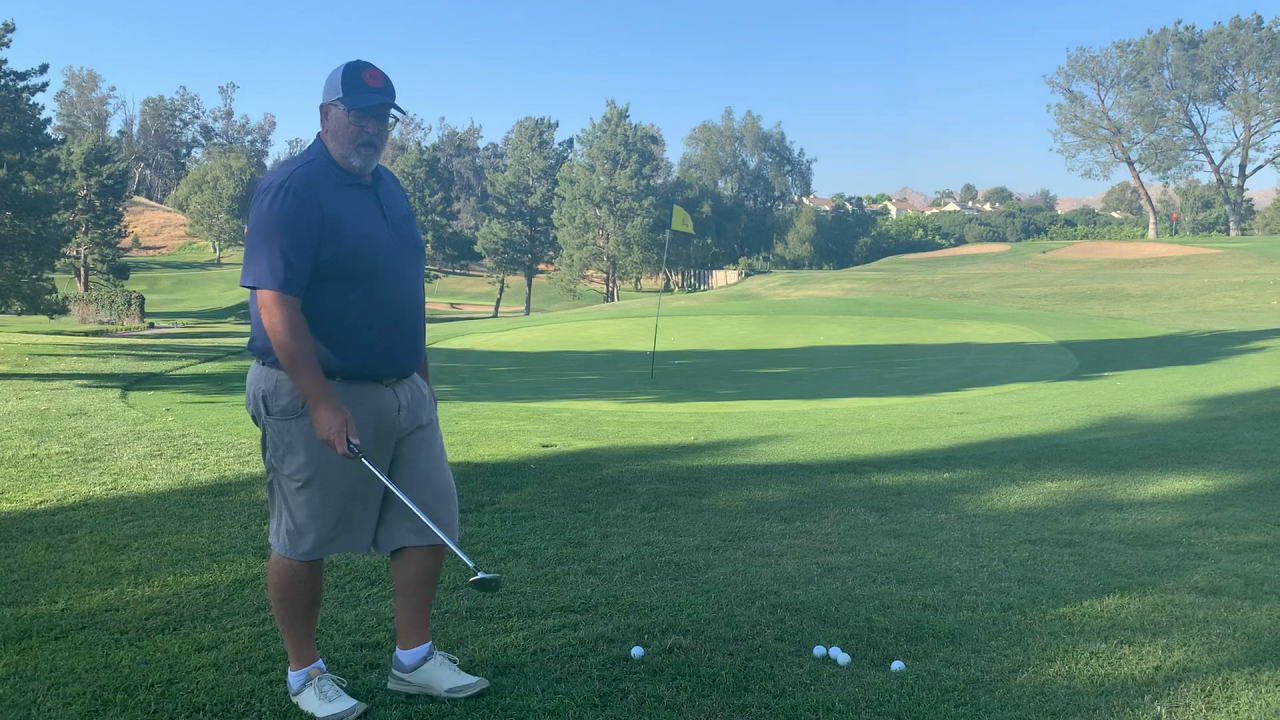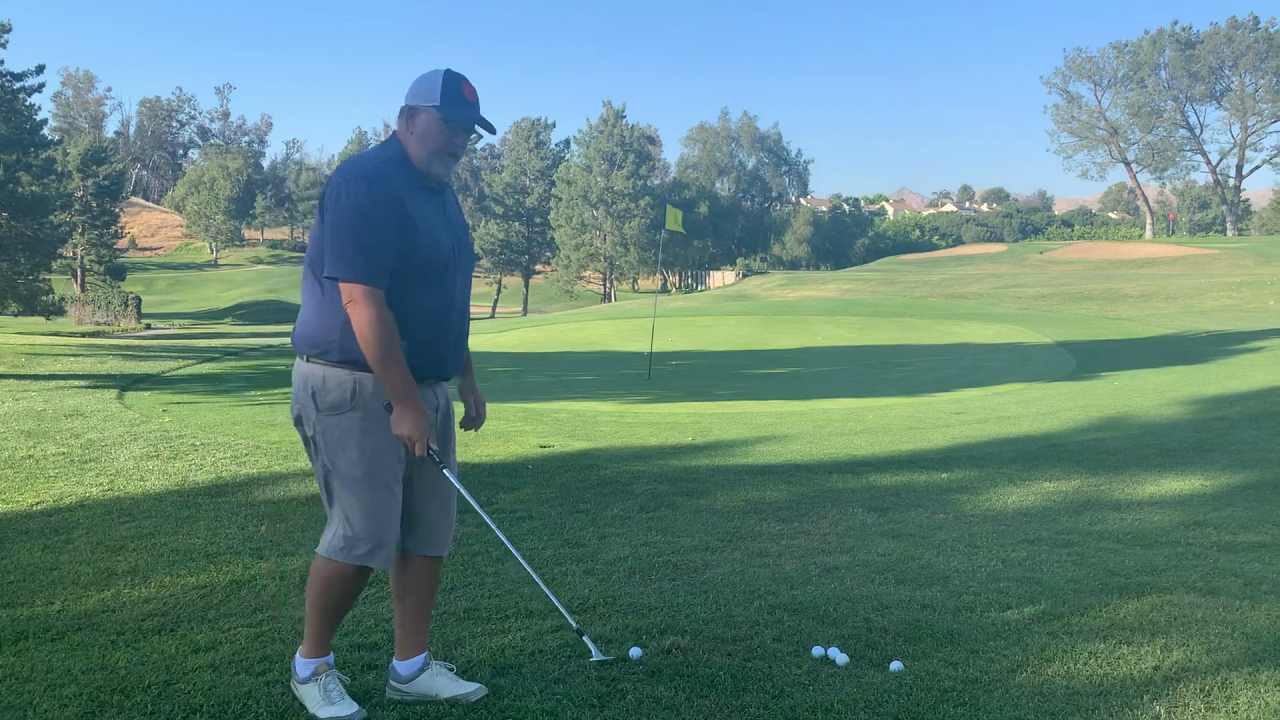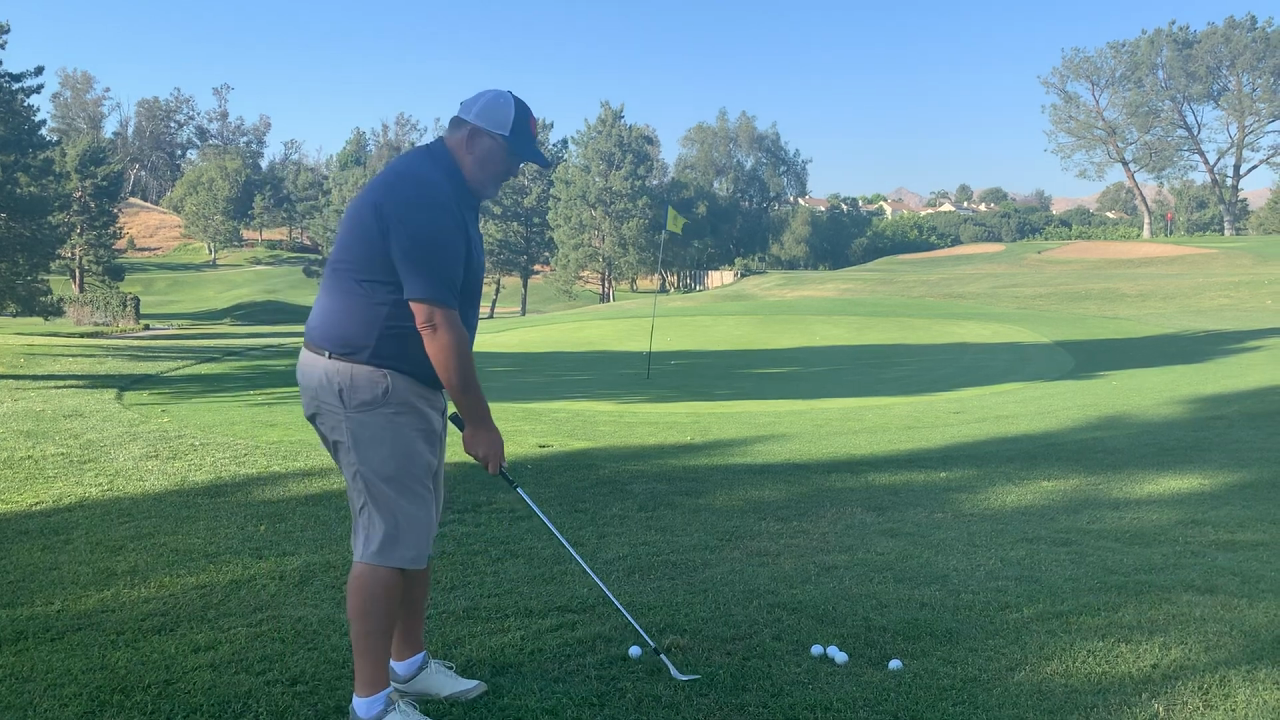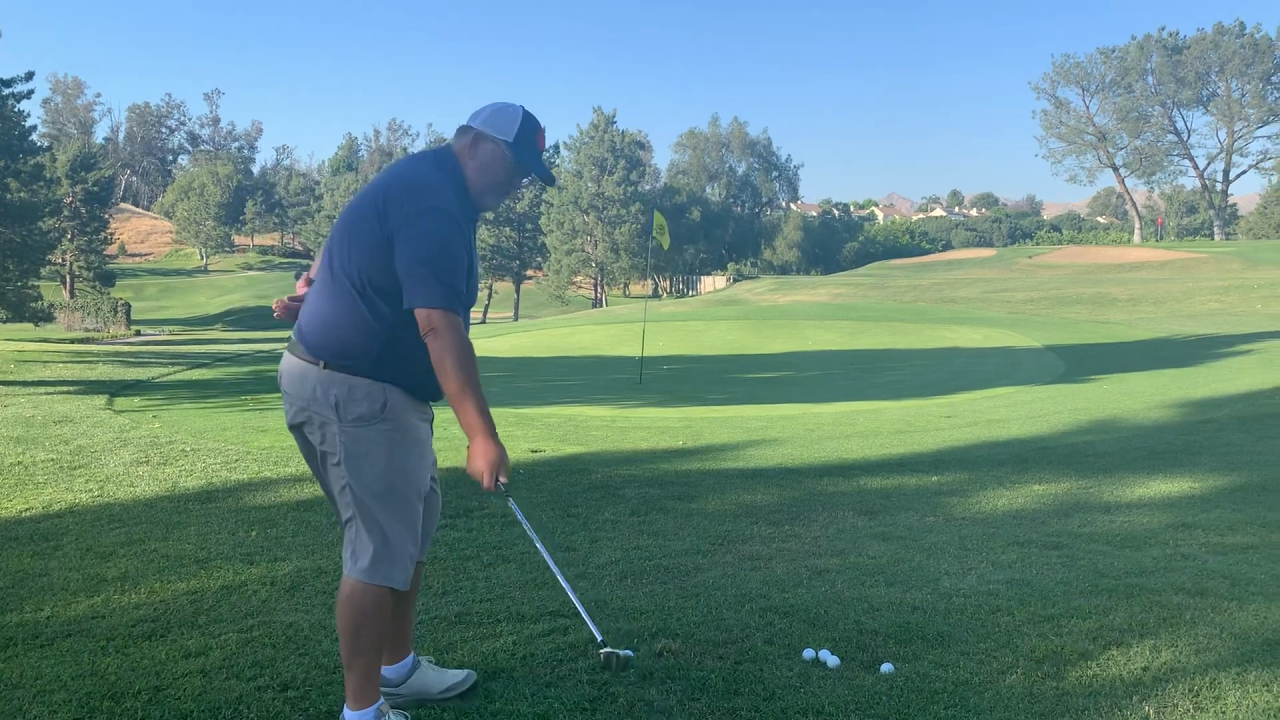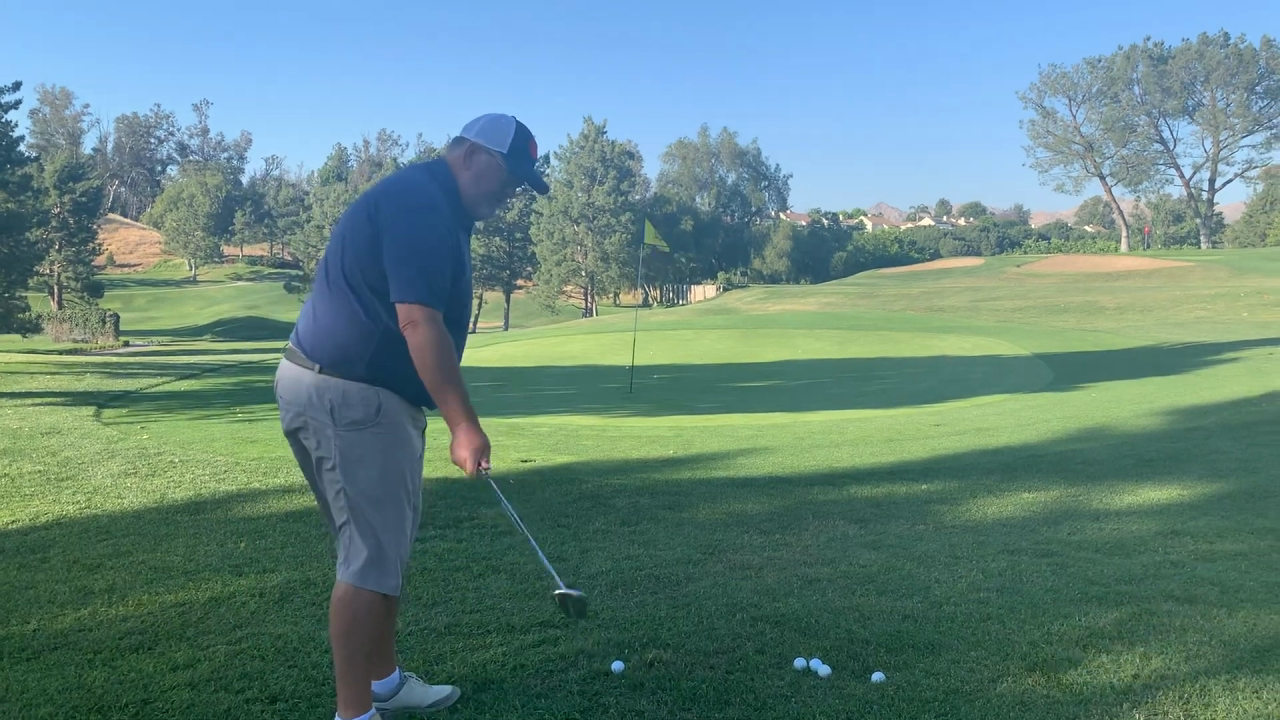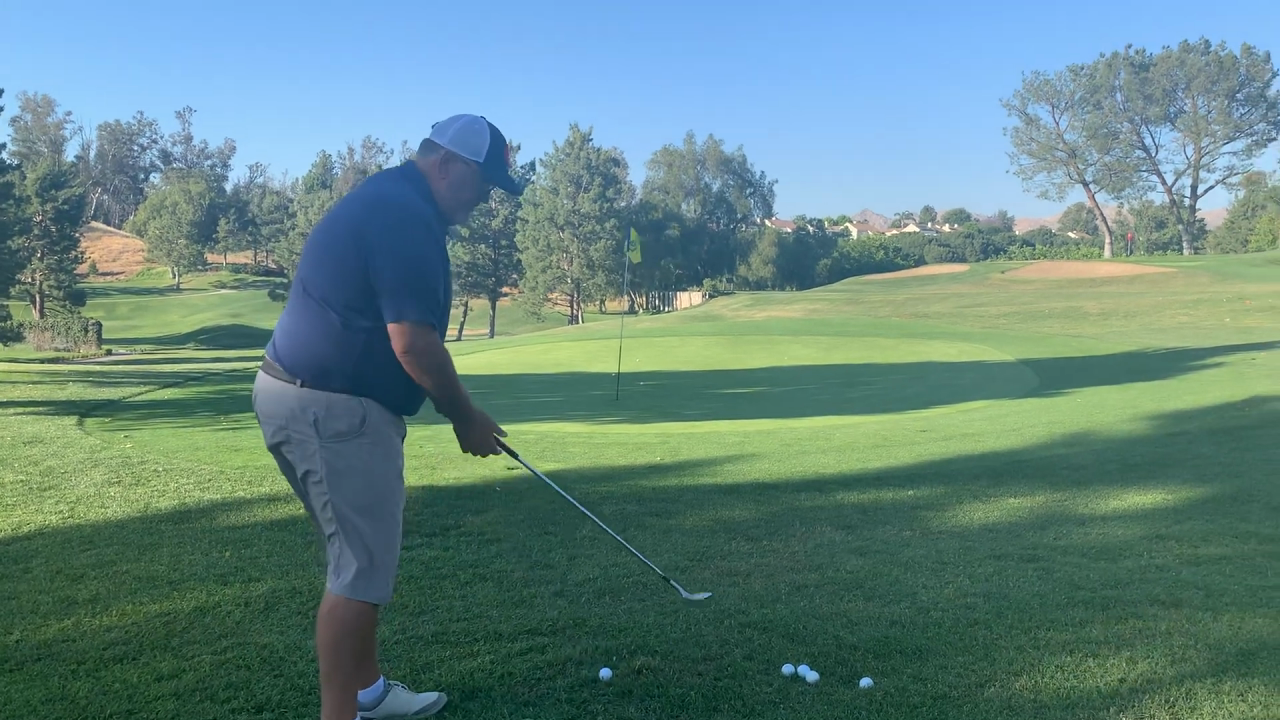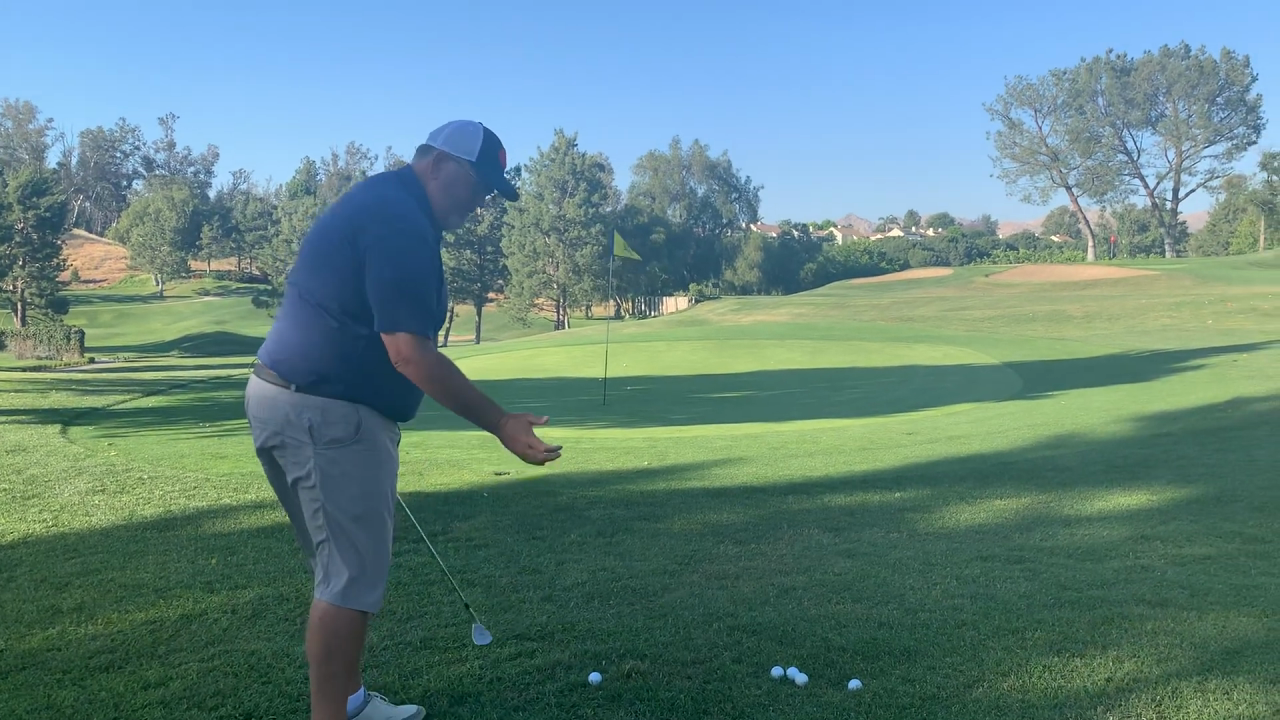
dt=0.5s
person 1, frame 1
left shoulder: (388, 187)
right shoulder: (292, 189)
right elbow: (275, 306)
left wrist: (423, 378)
right wrist: (323, 404)
left hip: (401, 390)
right hip: (320, 395)
left knee: (430, 520)
right knee: (304, 538)
left ankle: (413, 657)
person 1, frame 2
left shoulder: (439, 191)
right shoulder: (367, 182)
right elbow: (363, 301)
left wrist: (466, 381)
right wrist: (407, 404)
left hip: (420, 388)
right hip: (352, 387)
left knee: (428, 532)
right knee: (362, 534)
left ankle: (411, 666)
right ankle: (312, 662)
person 1, frame 3
left shoulder: (442, 188)
right shoulder: (425, 194)
right elbow: (436, 322)
right wrist: (479, 420)
left hip: (397, 380)
right hip: (364, 382)
left knee: (415, 529)
right knee: (391, 535)
left ankle: (408, 664)
person 1, frame 4
left shoulder: (427, 183)
right shoulder: (431, 200)
left elbow: (346, 246)
right elbow: (440, 326)
left wrist: (308, 289)
right wrist: (482, 436)
left hip: (370, 383)
right hip: (349, 388)
left knee: (414, 520)
right knee: (379, 546)
left ankle: (397, 667)
person 1, frame 5
left shoulder: (435, 206)
right shoulder: (420, 203)
right elbow: (420, 323)
right wrist: (463, 424)
left hip: (367, 391)
right hip: (346, 394)
left knee: (389, 542)
right knee: (371, 554)
person 1, frame 6
left shoulder: (392, 202)
right shoulder: (406, 217)
left elbow: (411, 332)
right elbow: (414, 345)
left wrist: (457, 408)
right wrist: (468, 420)
left hip: (328, 397)
right hip: (328, 406)
left knee: (368, 556)
right knee: (361, 565)
person 1, frame 7
left shoulder: (383, 203)
right shoulder: (398, 221)
right elbow: (412, 354)
right wrist: (502, 424)
left hip: (311, 400)
right hip: (322, 410)
left knee: (353, 562)
right knee: (351, 572)
